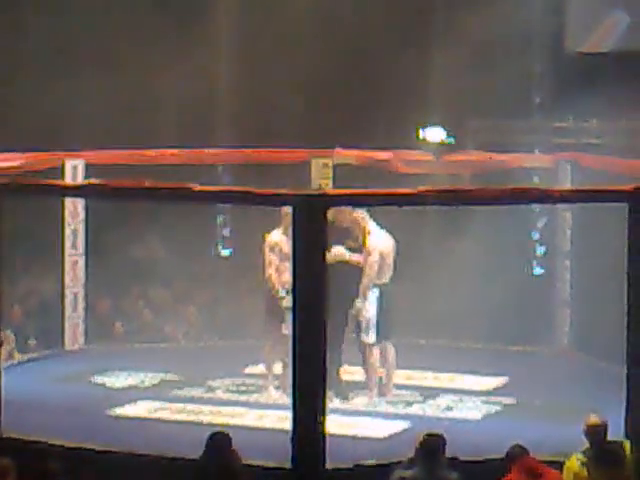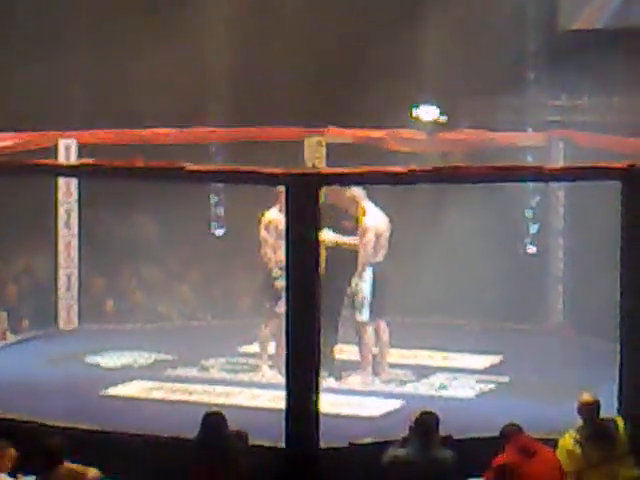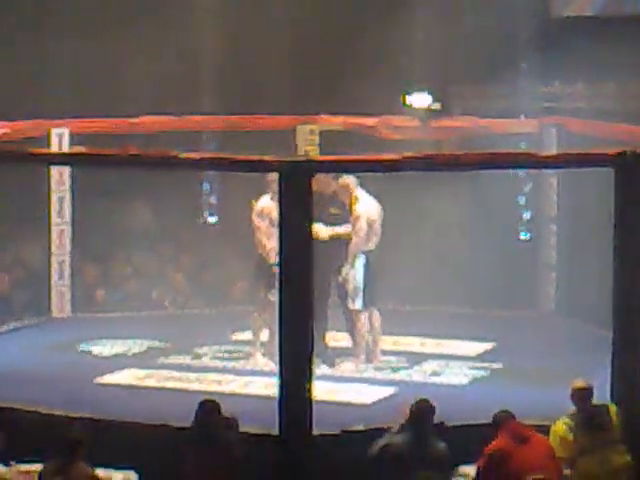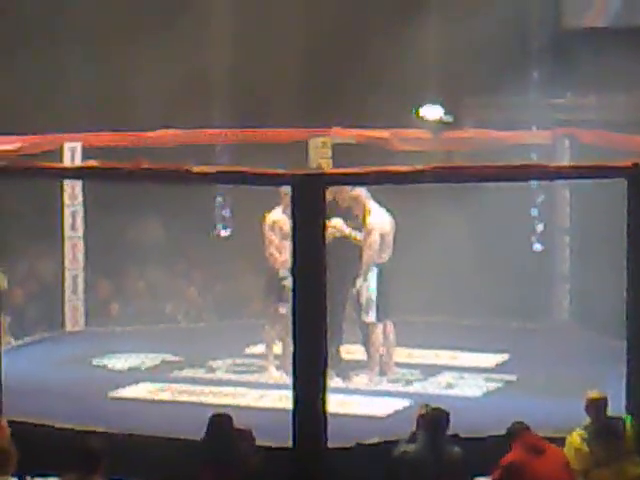
dt=0.7s
person 1, frame 1
left shoulder: (372, 240)
right shoulder: (387, 237)
left elbow: (370, 272)
left wrist: (359, 299)
left hip: (374, 292)
right hip: (385, 290)
left knee: (371, 343)
right knee: (385, 341)
left ankle: (372, 391)
right ankle: (388, 387)
person 1, frame 2
left shoulder: (369, 220)
right shoulder: (381, 216)
left elbow: (366, 252)
left wrist: (356, 277)
left hip: (369, 271)
right hip: (379, 268)
left knee: (365, 322)
right knee: (379, 319)
left ankle: (366, 371)
right ankle: (382, 365)
person 1, frame 3
left shoulder: (360, 208)
right shoulder: (374, 204)
left elbow: (357, 239)
left wrist: (348, 265)
left hip: (361, 258)
right hip: (372, 256)
left knee: (359, 309)
right knee: (371, 307)
left ankle: (360, 357)
right ankle: (375, 352)
person 1, frame 4
left shoulder: (373, 220)
right shoulder: (385, 216)
left elbow: (370, 252)
left wrist: (361, 277)
left hip: (373, 271)
right hip: (383, 268)
left knee: (372, 321)
right knee: (384, 319)
left ankle: (373, 370)
right ankle: (388, 365)
person 2, frame 1
right shoulder: (328, 230)
left wrist: (348, 256)
right wrist: (328, 257)
left hip: (358, 291)
right hip: (335, 291)
right knee: (334, 335)
right ankle: (334, 380)
person 2, frame 2
left shoulder: (353, 212)
right shoulder: (323, 211)
left wrist: (337, 239)
right wrist: (321, 240)
left hip: (352, 272)
right hip: (331, 272)
right knee: (329, 316)
right ankle: (327, 361)
person 2, frame 3
left shoulder: (343, 198)
right shoulder: (312, 198)
left elbow: (353, 228)
left wrist: (330, 231)
right wrist: (313, 230)
left hip: (343, 259)
right hip: (319, 259)
right knee: (319, 303)
right ankle: (320, 348)
person 2, frame 4
right shoulder: (328, 209)
right elbow: (325, 237)
left wrist: (347, 231)
right wrist: (331, 233)
left hip: (359, 270)
right hip: (336, 271)
right knee: (335, 315)
right ankle: (335, 360)
person 3, frame 1
left shoulder: (290, 239)
right shoulder: (274, 239)
right elbow: (270, 271)
right wrist: (281, 296)
left hip: (290, 294)
right hip: (280, 295)
left knee: (289, 338)
right knee: (276, 339)
left ankle: (285, 380)
right ankle: (269, 383)
person 3, frame 2
left shoulder: (286, 217)
right shoulder: (271, 217)
right elbow: (266, 250)
right wrist: (276, 275)
left hip: (286, 272)
right hip: (277, 273)
left knee: (284, 318)
right knee: (274, 318)
left ankle: (280, 359)
right ankle: (263, 361)
person 3, frame 3
left shoulder: (277, 205)
right shoulder: (263, 205)
right elbow: (261, 236)
right wrist: (273, 261)
left hip: (277, 259)
right hip: (268, 260)
left knee: (276, 304)
right knee: (265, 305)
left ankle: (272, 348)
right ankle: (256, 349)
person 3, frame 4
left shoulder: (290, 217)
right shoulder: (275, 218)
right elbow: (272, 250)
right wrist: (283, 274)
left hip: (290, 272)
right hip: (280, 273)
left knee: (289, 318)
right knee: (276, 318)
left ankle: (287, 361)
right ankle: (270, 363)
